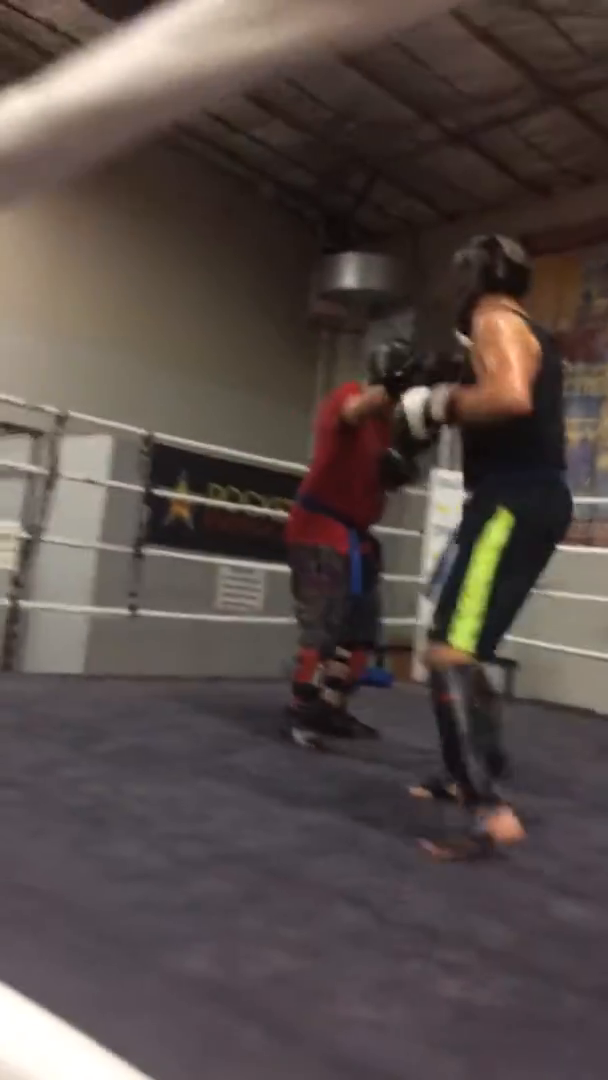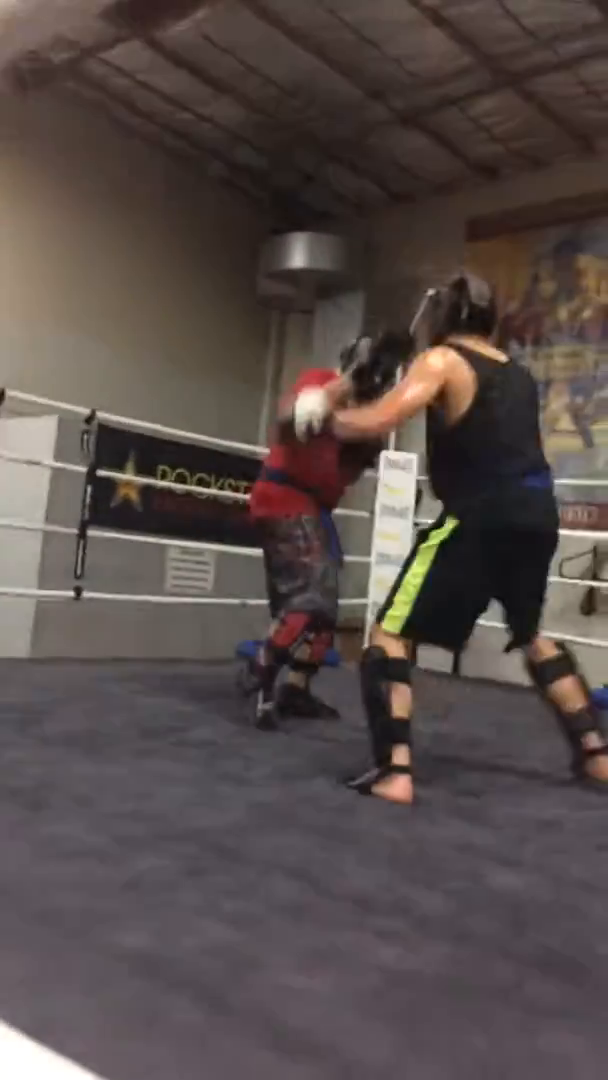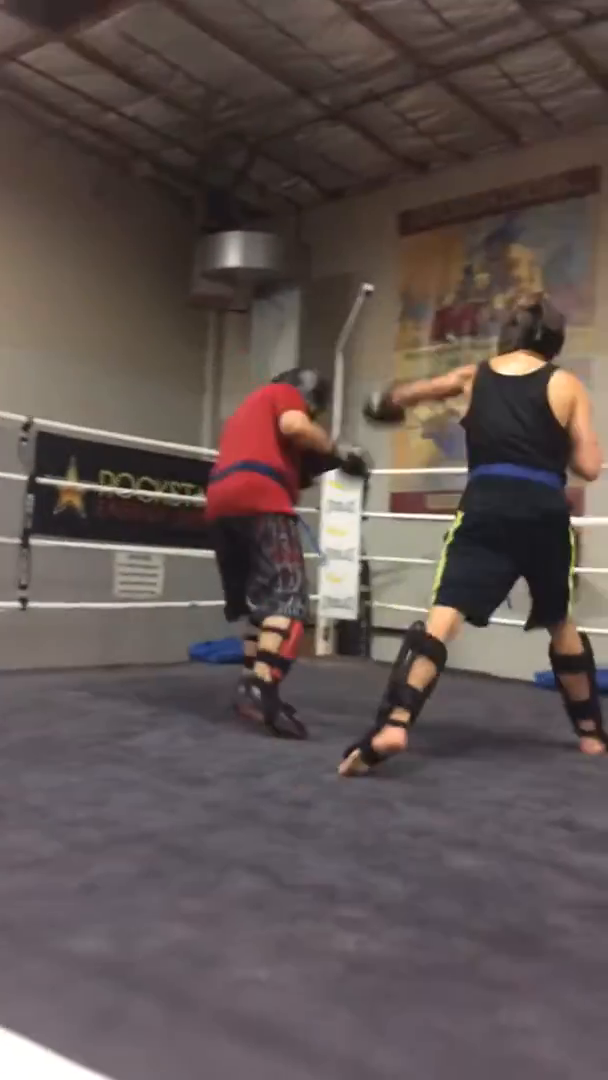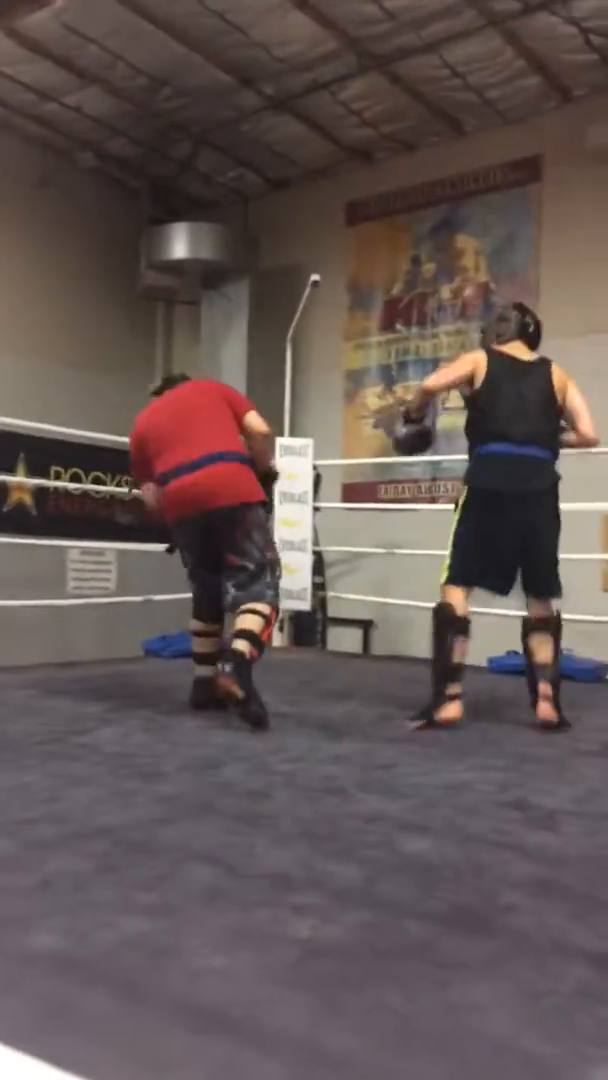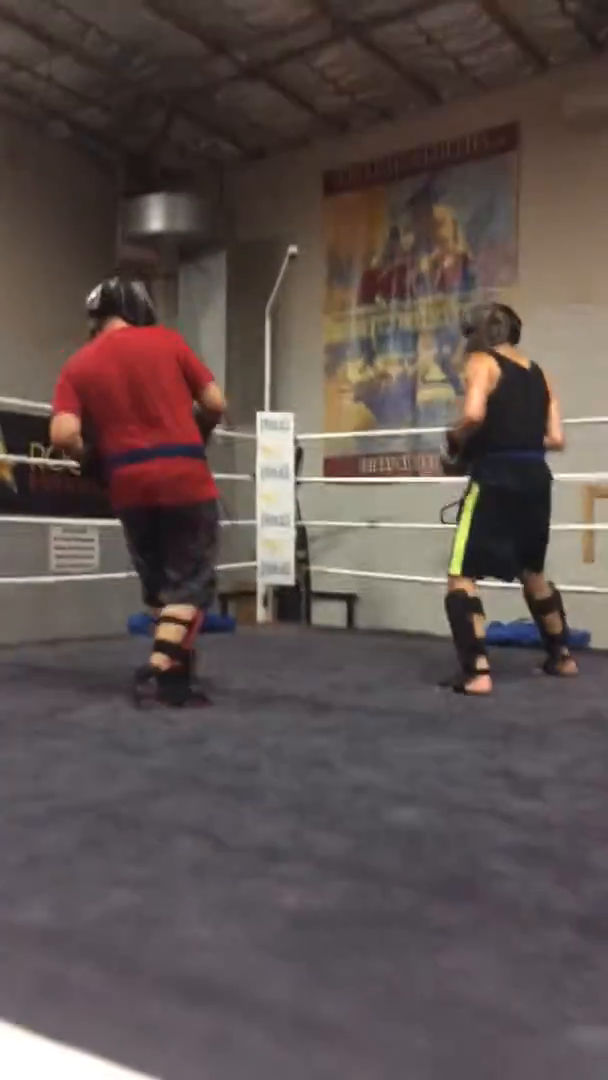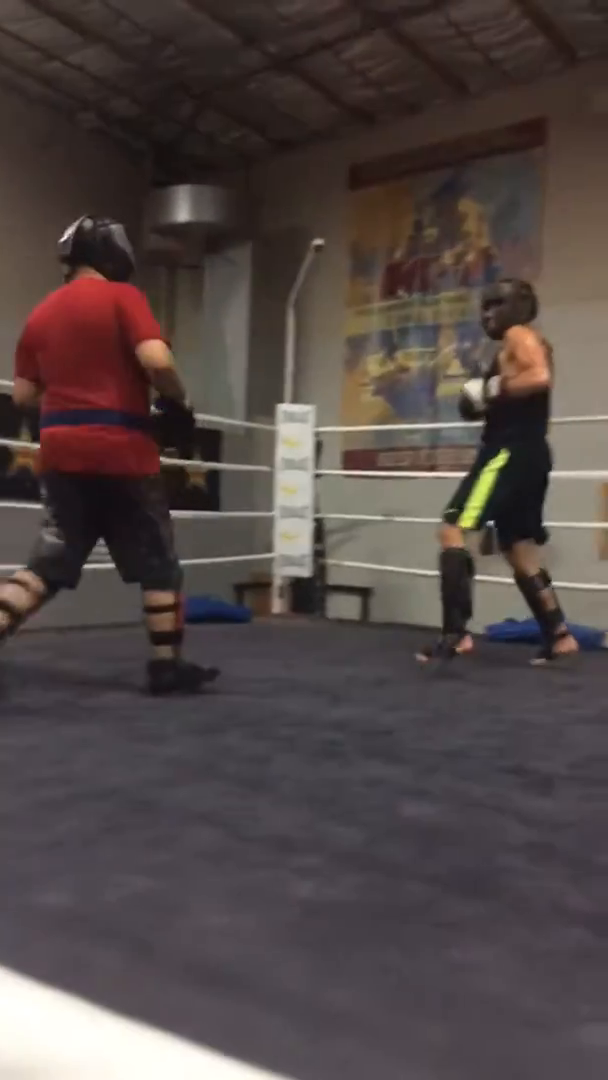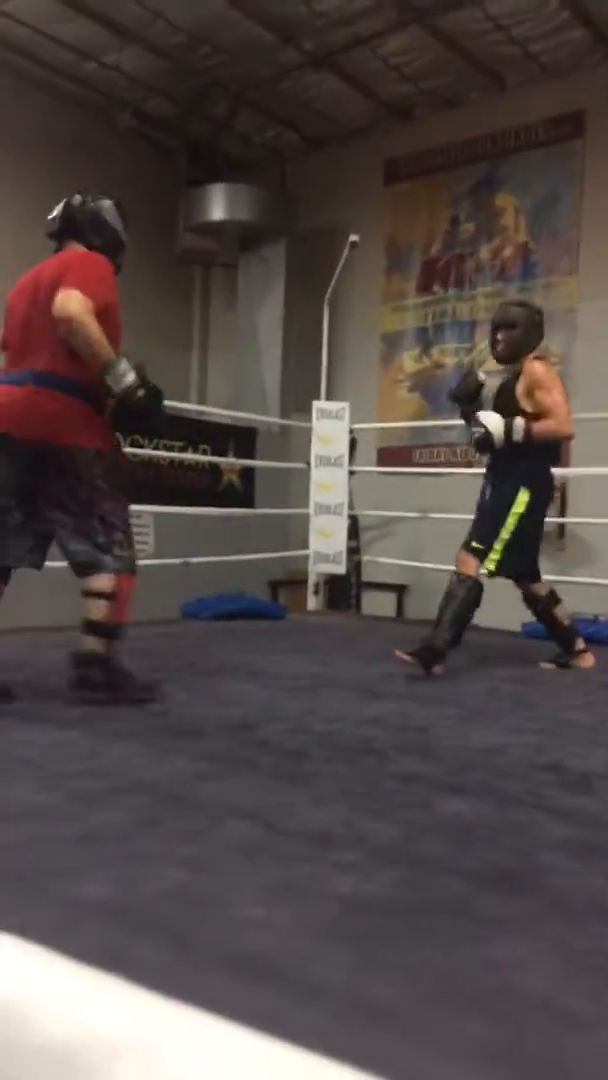
dt=0.3s
person 1, frame 1
left shoulder: (494, 321)
right shoulder: (533, 333)
left elbow: (513, 396)
left wrist: (439, 404)
right wrist: (464, 379)
left hip: (513, 503)
right hip: (536, 501)
left knee: (452, 650)
right knee: (458, 637)
left ankle: (491, 808)
right ankle: (465, 774)
person 1, frame 2
left shoulder: (441, 364)
right shoulder: (515, 370)
left elbow: (374, 423)
left wrist: (322, 419)
left hip: (479, 520)
right hip: (535, 518)
left knee: (390, 638)
right knee: (533, 638)
left ankle: (393, 771)
person 1, frame 3
left shoulder: (474, 375)
right shoulder: (565, 385)
left elbow: (408, 395)
left wrist: (383, 402)
left hip: (488, 507)
right hip: (547, 512)
left knee: (443, 617)
right knee: (562, 624)
left ankle: (392, 725)
person 1, frame 4
left shoulder: (478, 360)
right shoulder: (555, 374)
left elbow: (429, 388)
right elbow: (586, 434)
left wrist: (410, 414)
left hip: (490, 483)
right hip: (539, 487)
left knee: (454, 587)
right knee: (542, 597)
left ankle: (447, 698)
right ankle: (546, 700)
person 1, frame 5
left shoulder: (481, 364)
right shoulder: (539, 376)
left elbow: (473, 414)
right elbow: (556, 439)
left wrist: (453, 445)
left hip: (495, 481)
right hip: (536, 481)
left knee: (460, 576)
right knee: (531, 572)
left ankle: (477, 672)
right ankle: (562, 655)
person 1, frame 6
left shoulder: (515, 336)
right shoulder: (529, 343)
left elbow: (539, 376)
left wrist: (491, 391)
right wrist: (489, 397)
left hip: (509, 452)
right hip: (527, 453)
left knee: (453, 531)
right knee: (518, 547)
left ankle: (456, 633)
right ankle: (558, 636)
person 1, frame 7
left shoulder: (537, 370)
right shoulder: (515, 376)
left elbow: (563, 427)
right elbow: (509, 431)
left wrist: (510, 430)
right wrist: (472, 407)
left hip: (522, 485)
right hip: (506, 483)
left knee: (469, 561)
right knee: (525, 578)
left ankle: (435, 650)
right ankle: (577, 650)
person 2, frame 1
left shoulder: (386, 418)
right shoulder: (349, 395)
left elbow: (382, 475)
right elbow: (357, 410)
left wrist: (397, 469)
right wrist: (395, 380)
left hip: (355, 533)
right hip: (321, 527)
left knee: (360, 628)
right knee: (322, 626)
left ankle: (331, 709)
right ankle: (299, 714)
person 2, frame 2
left shoulder: (340, 404)
right shoulder: (319, 380)
left elbow: (338, 469)
right elbow: (303, 410)
left wrist: (359, 458)
right wrist: (354, 377)
left hip: (305, 507)
right hip: (288, 501)
left knee: (316, 600)
right knee: (311, 593)
left ankle: (295, 691)
right ankle: (261, 674)
person 2, frame 3
left shoulder: (246, 411)
right shoulder: (282, 392)
right elbow: (294, 425)
left wrist: (305, 470)
right wrist: (337, 451)
left hip: (223, 501)
right hip: (260, 501)
left knee: (260, 599)
right knee: (287, 599)
left ankle: (254, 686)
right ankle: (262, 694)
person 2, frame 4
left shoulder: (143, 422)
right shoulder: (212, 389)
left elbow: (150, 497)
right elbow: (259, 430)
right wrist: (265, 478)
left hip: (181, 505)
right hip: (232, 489)
left knee: (207, 594)
right knee: (260, 587)
left ankle: (205, 682)
right ankle: (235, 666)
person 2, frame 5
left shoulder: (78, 366)
right shoulder: (166, 340)
left elbow: (64, 433)
right elbow: (215, 403)
left wrist: (92, 456)
right wrist: (200, 429)
left hip: (129, 486)
right hip: (184, 479)
left knee: (156, 580)
right knee: (189, 581)
left ankle: (166, 662)
right ankle: (159, 674)
person 2, frame 6
left shoulder: (40, 313)
right shoulder: (124, 297)
right elbow: (157, 360)
right wrist: (176, 402)
left hip: (59, 449)
right hip: (120, 451)
left knee: (54, 556)
right knee: (157, 563)
right ankle: (167, 666)
person 2, frame 7
right shoulder: (91, 261)
right elbow: (70, 310)
right wrist: (121, 374)
right hip: (67, 421)
right knee: (107, 546)
right ankle: (97, 666)
